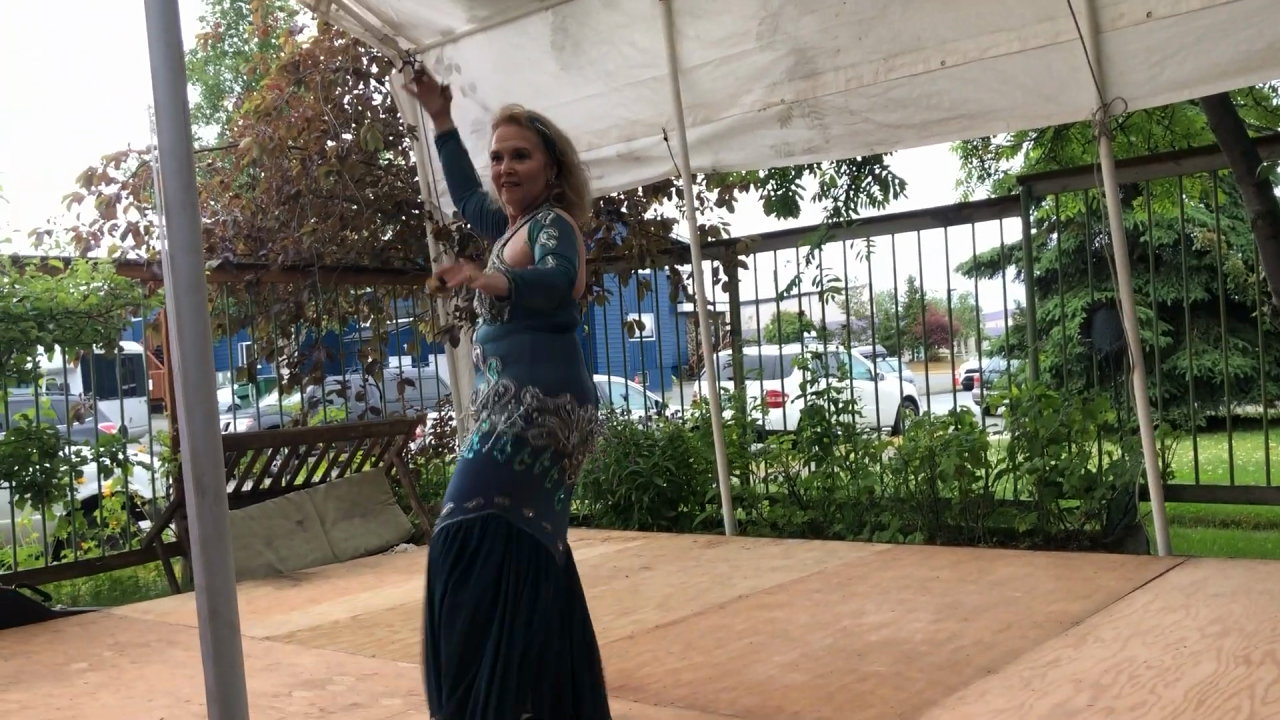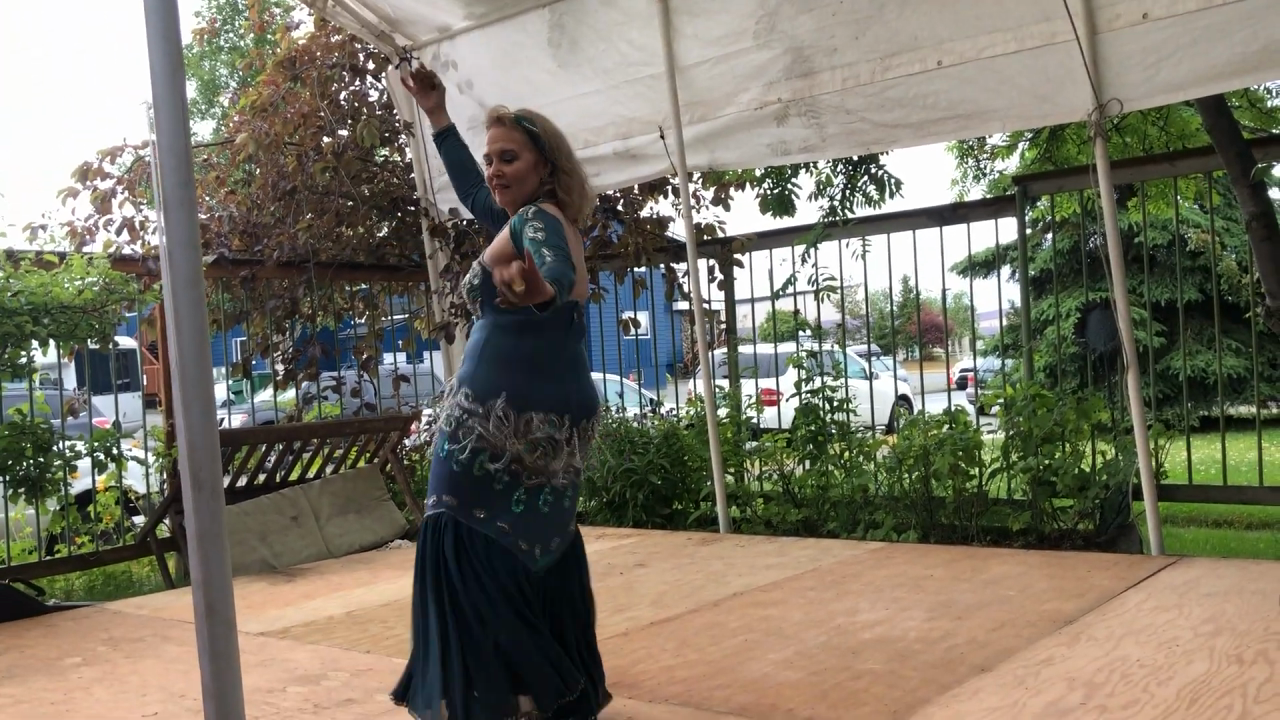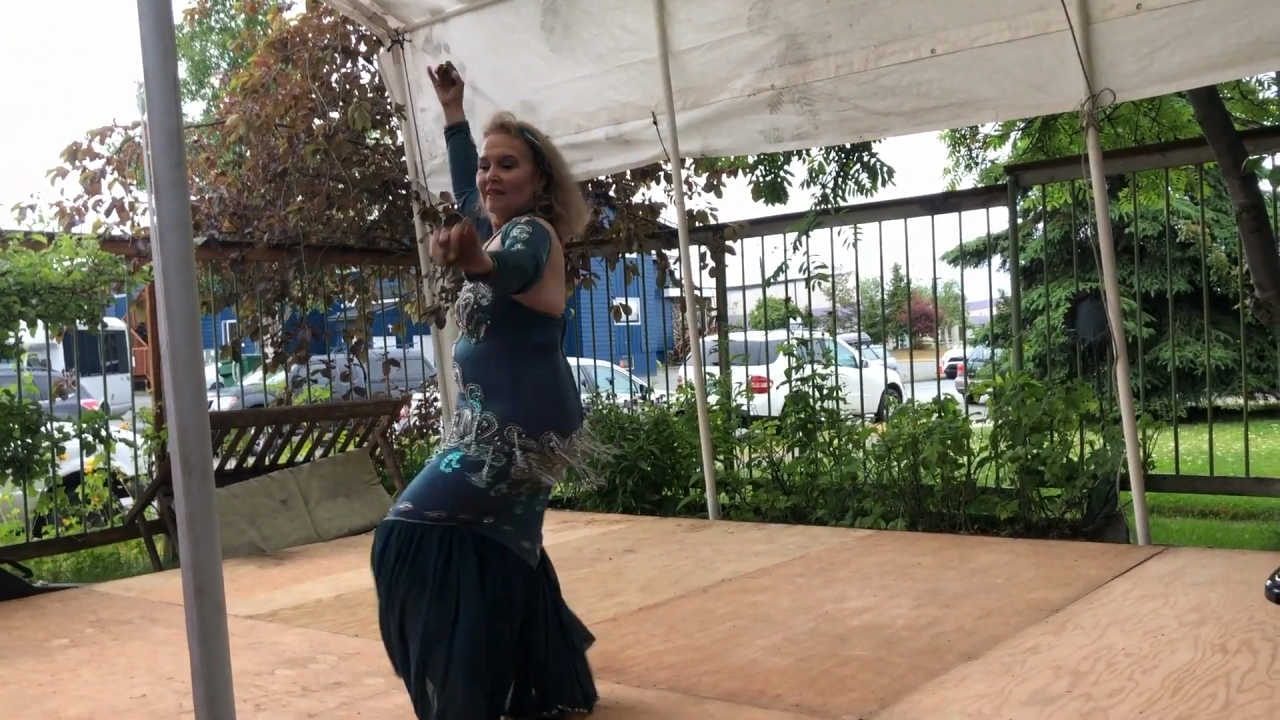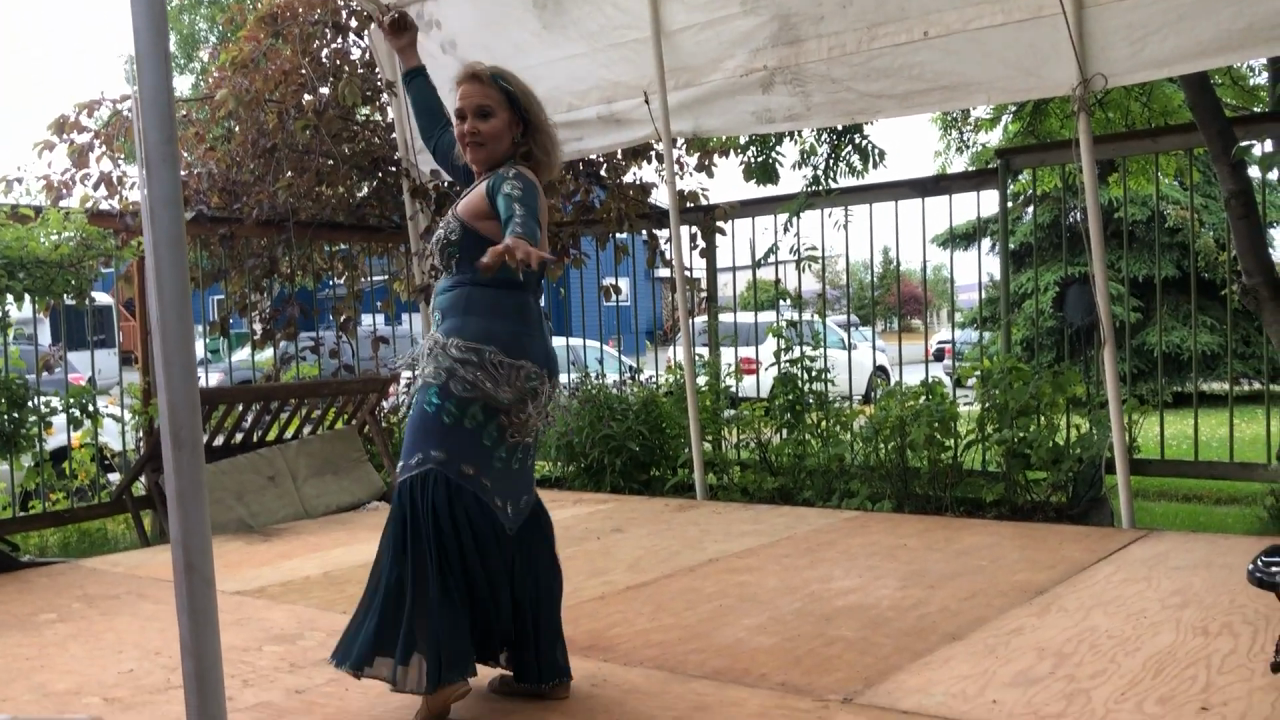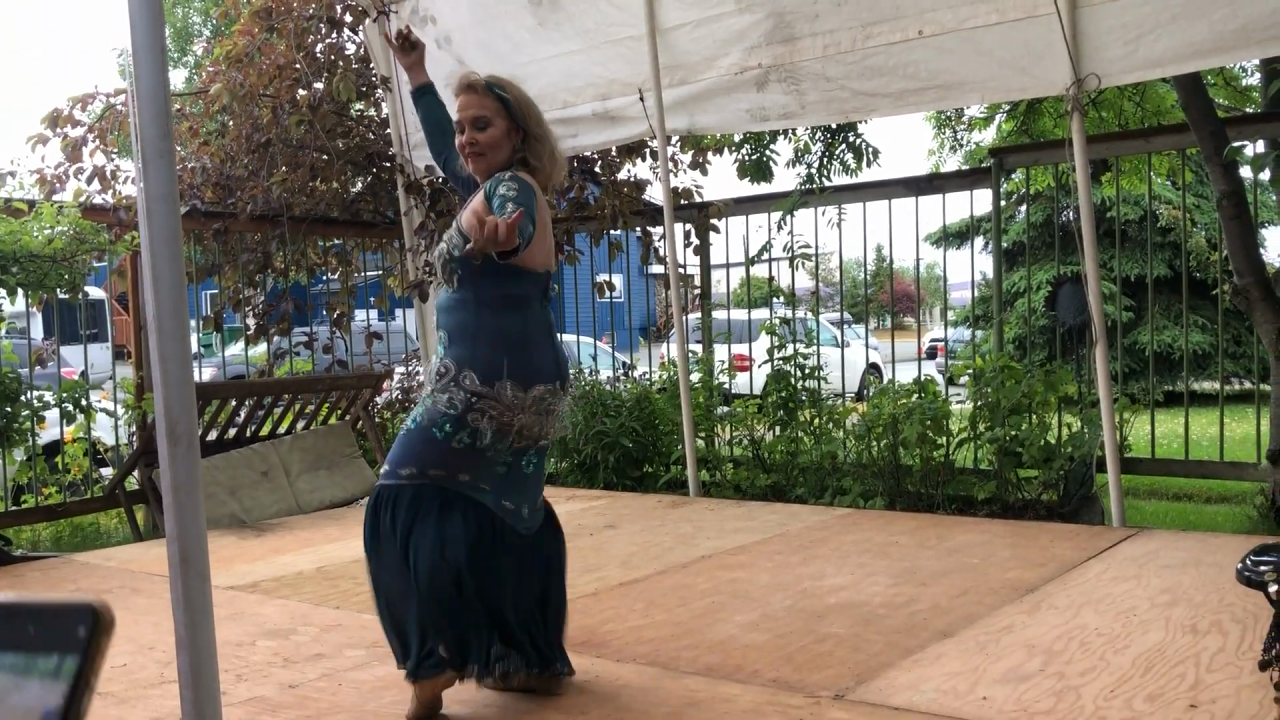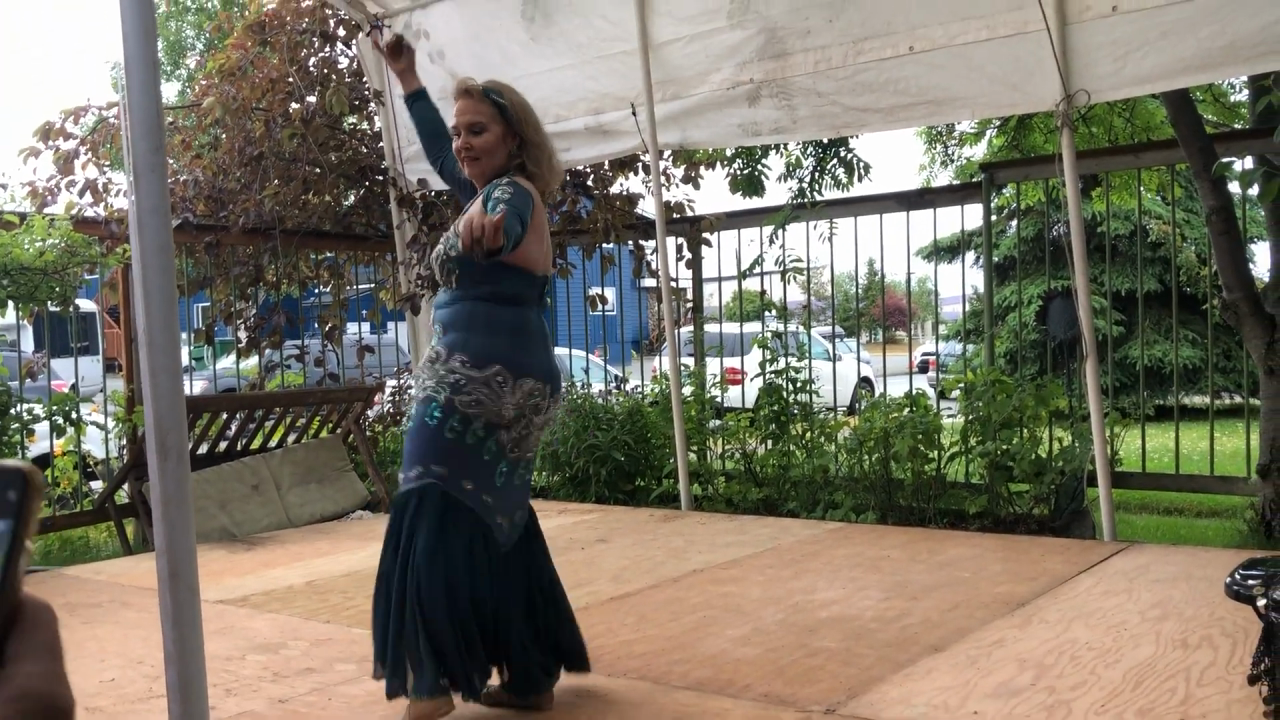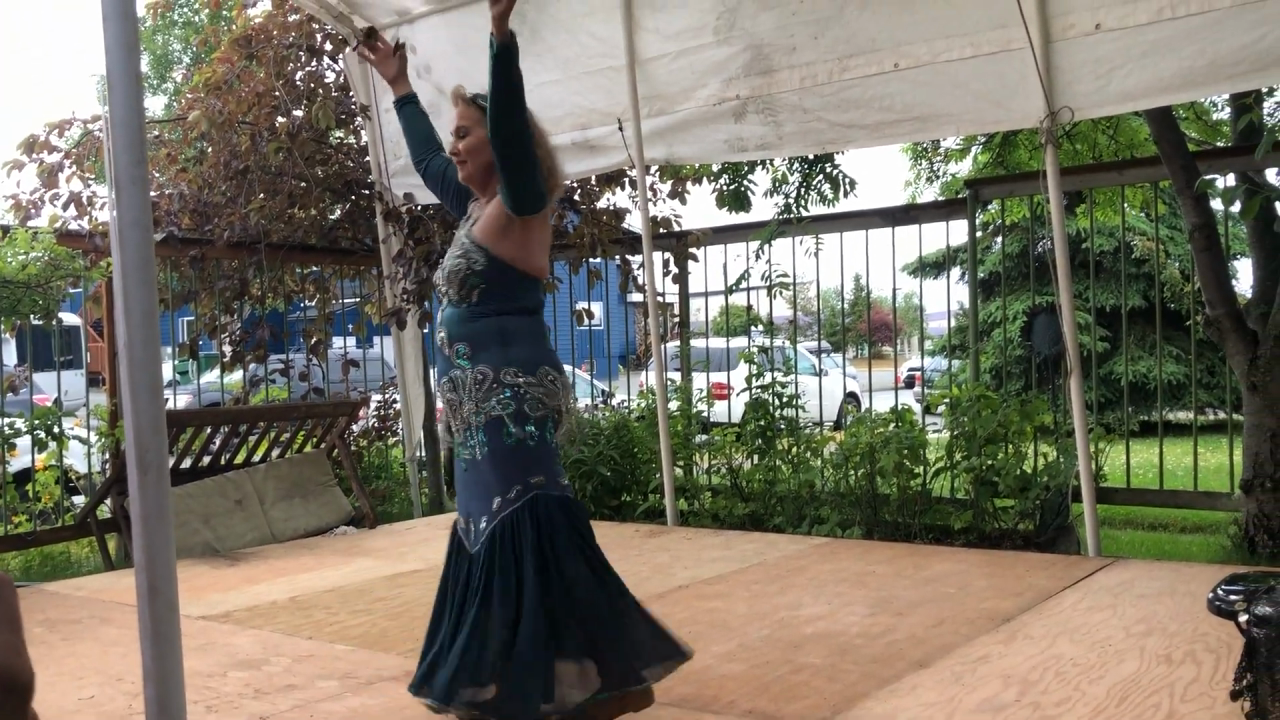
dt=0.4s
person 1, frame 1
left shoulder: (554, 225)
right shoulder: (514, 224)
left elbow: (554, 282)
right elbow: (465, 196)
left wrist: (494, 280)
right wrist: (439, 118)
left hip: (525, 407)
right hip: (524, 411)
left knee: (475, 547)
right knee: (531, 559)
person 1, frame 2
left shoulder: (537, 219)
right shoulder: (546, 222)
left elbow: (558, 273)
right elbow: (472, 190)
left wrist: (535, 287)
right wrist: (436, 114)
left hip: (499, 413)
right hip: (564, 414)
left knee: (460, 553)
right knee: (541, 553)
person 1, frame 3
left shoulder: (531, 233)
right shoulder: (513, 230)
left elbow: (514, 268)
right elbow: (465, 194)
left wrist: (476, 262)
right wrist: (453, 110)
left hip: (508, 433)
right hip: (529, 429)
left knee: (414, 541)
right knee: (495, 558)
person 1, frame 4
left shoulder: (512, 182)
right shoulder: (483, 180)
left elbow: (525, 228)
right elbow: (435, 137)
left wrist: (515, 246)
right wrist: (407, 58)
left hip: (474, 368)
right hip: (515, 372)
left knee: (436, 510)
right knee: (504, 513)
person 1, frame 5
left shoulder: (512, 188)
right shoulder: (500, 187)
left elbow: (518, 228)
right elbow: (444, 152)
left wrist: (500, 238)
right wrist: (416, 76)
left hip: (480, 386)
right hip: (529, 385)
left knee: (403, 506)
right knee: (507, 519)
left ankle: (433, 661)
right ankle: (537, 660)
person 1, frame 6
left shoulder: (510, 193)
right shoulder: (492, 190)
left elbow: (506, 230)
right elbow: (439, 155)
left wrist: (490, 236)
right wrist: (408, 80)
left hip: (472, 382)
right hip: (522, 386)
left knee: (433, 525)
right knee: (499, 525)
person 1, frame 7
left shoulder: (519, 202)
right shoulder: (476, 205)
left elbow: (515, 130)
right elbow: (427, 161)
right wrist: (398, 85)
left hip: (512, 395)
right hip: (485, 403)
left knee: (533, 531)
right knee: (487, 536)
